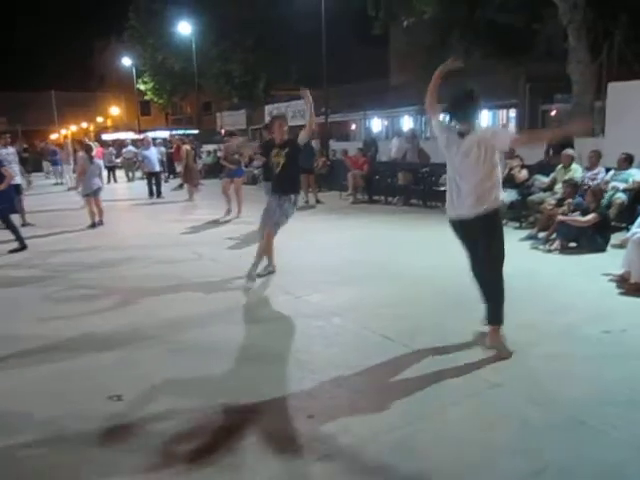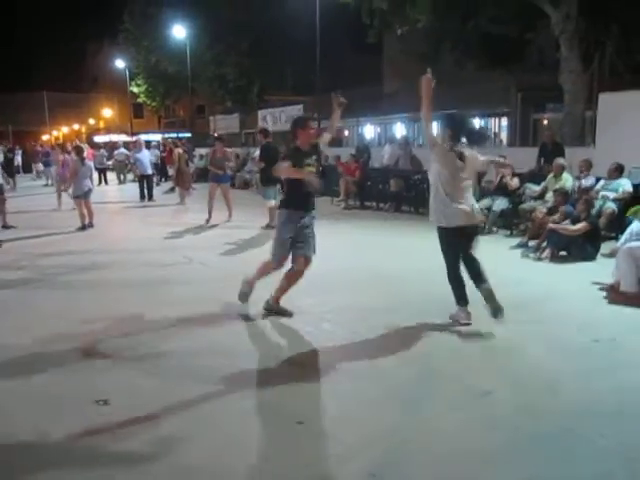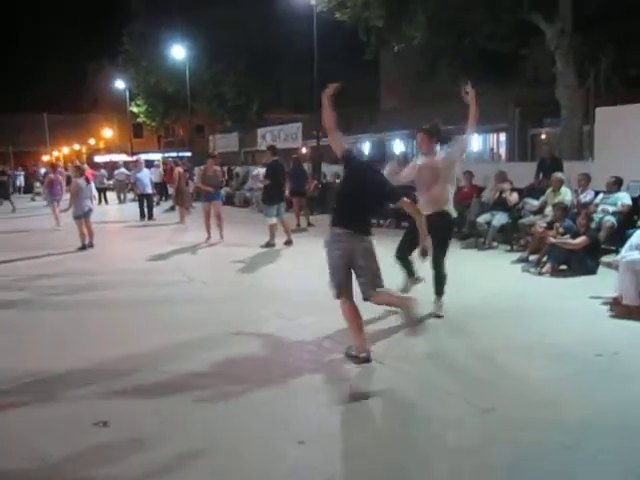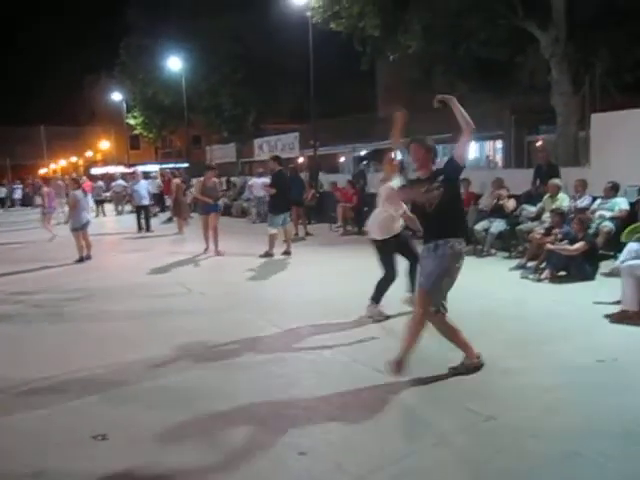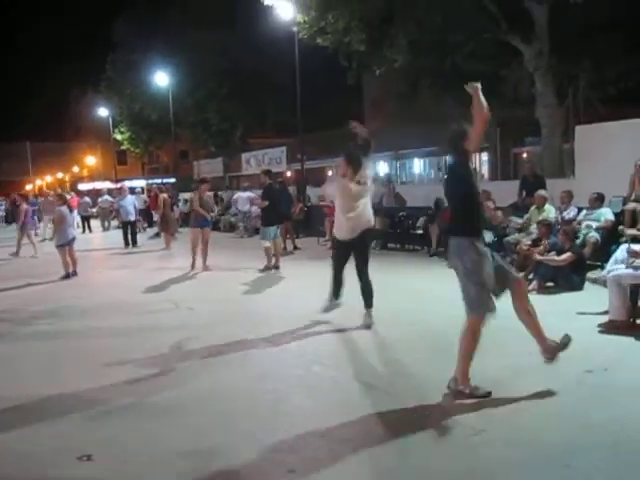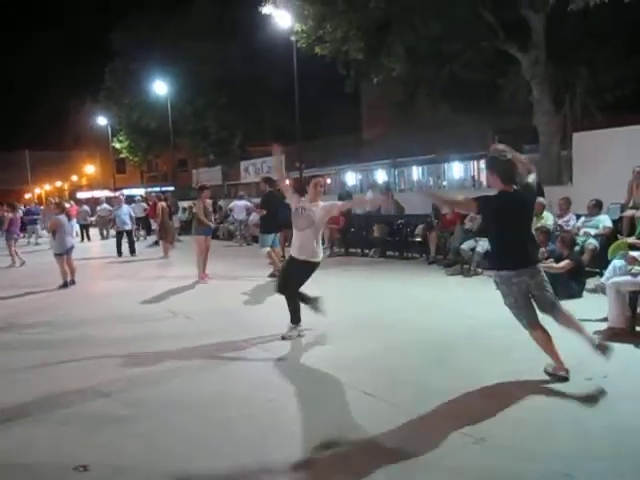
dt=0.4s
person 1, frame 1
left shoulder: (293, 144)
right shoulder: (269, 147)
left elbow: (309, 129)
left wrist: (309, 104)
left hip: (288, 198)
right hip: (274, 197)
left knee: (269, 233)
right knee: (263, 233)
left ankle: (254, 267)
right ankle: (271, 265)
person 1, frame 2
left shoulder: (314, 149)
right shoulder: (294, 154)
left elbow: (331, 130)
right elbow: (281, 171)
left wrist: (337, 108)
right wrist: (304, 174)
left hip: (307, 215)
right hip: (290, 214)
left knee: (302, 263)
right knee: (277, 262)
left ankle: (273, 302)
right ankle: (250, 282)
person 1, frame 3
left shoulder: (355, 167)
right shoulder: (383, 185)
left elbow: (332, 131)
right elbow: (413, 208)
left wrist: (326, 99)
right wrist: (423, 236)
left hip: (338, 237)
right hip: (362, 239)
left knee: (344, 296)
right knee: (374, 293)
left ankle: (360, 348)
right ankle: (403, 302)
person 1, frame 4
left shoulder: (448, 173)
right shoulder: (414, 186)
left elbow: (468, 133)
left wrist: (453, 103)
left hip: (450, 246)
right hip: (429, 248)
left knee: (423, 297)
right knee: (433, 312)
left ankle: (403, 355)
right ankle: (472, 357)
person 1, frame 5
left shoulder: (459, 172)
right shoulder: (459, 164)
right elbow: (482, 119)
right wrist: (477, 93)
left hip: (474, 243)
right hip: (466, 245)
left knee: (518, 286)
right knee: (478, 314)
left ankle: (545, 345)
right ankle: (460, 380)
person 1, frame 6
left shoulder: (492, 204)
right shoulder: (526, 194)
left elbow: (458, 204)
right elbow: (528, 169)
left wrist: (429, 193)
right wrist: (507, 152)
left hip: (506, 275)
right hip: (530, 268)
left knee: (532, 324)
right knee: (554, 308)
left ankle: (559, 365)
right ankle: (591, 339)
person 2, frame 1
left shoulder: (445, 134)
right shoulder: (487, 137)
left elbow: (430, 105)
right elbow: (528, 138)
left wrist: (441, 70)
right wrist: (569, 129)
left hip: (458, 215)
right hip: (485, 211)
left knee: (479, 263)
right knee: (493, 268)
left ankle: (493, 322)
right ankle: (494, 332)
person 2, frame 2
left shoulder: (441, 153)
right shoulder: (470, 157)
left elbow: (426, 124)
right elbow: (487, 161)
left wrist: (426, 92)
right wrist: (502, 163)
left hip: (448, 221)
right hip: (471, 218)
left knee: (452, 263)
right knee: (466, 255)
left ankle: (463, 310)
right ankle: (485, 289)
person 2, frame 3
left shoulder: (450, 157)
right shoulder: (416, 165)
left elbow: (470, 131)
right elbow: (398, 179)
left wrist: (472, 103)
right wrist: (390, 173)
left hip: (443, 216)
right hip: (423, 215)
left knee: (438, 263)
right knee: (402, 253)
left ankle: (438, 300)
right ankle: (411, 277)
person 2, frame 4
left shoulder: (391, 179)
right shoulder: (390, 189)
right elbow: (405, 214)
right wrist: (420, 228)
left hip: (393, 230)
right hip: (383, 233)
left knee: (414, 257)
right knee: (390, 273)
left ankle: (413, 294)
right ankle: (373, 306)
person 2, frame 5
left shoulder: (341, 185)
right shoulder: (365, 179)
right elbow: (366, 148)
right wrist: (362, 132)
left hip: (345, 234)
right hip: (365, 230)
left knee: (338, 268)
right knee: (363, 273)
left ankle: (334, 299)
right ankle: (368, 313)
person 2, frame 6
left shoulder: (326, 207)
right shoulder: (297, 201)
left elbow: (347, 204)
right elbow: (283, 184)
left wrist: (369, 200)
left hip: (311, 258)
right hip: (295, 254)
left knee: (291, 291)
right knee: (281, 287)
left ankle: (295, 326)
right ankle: (311, 300)
